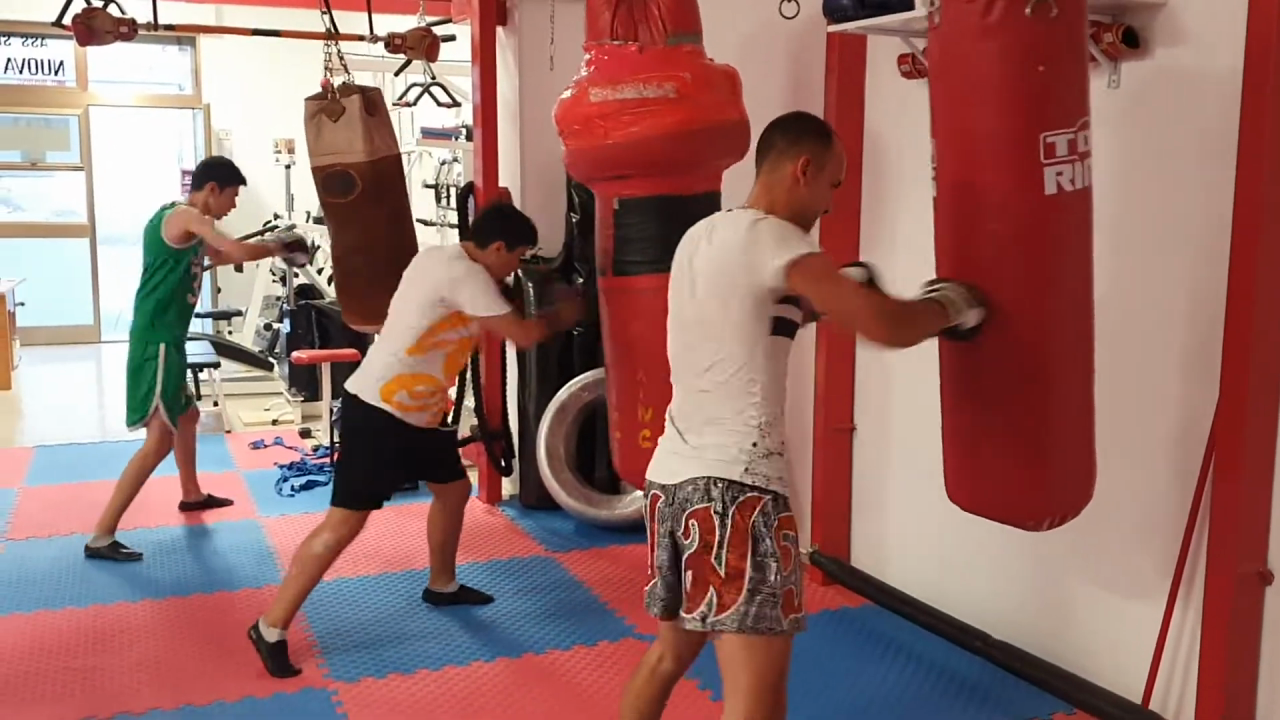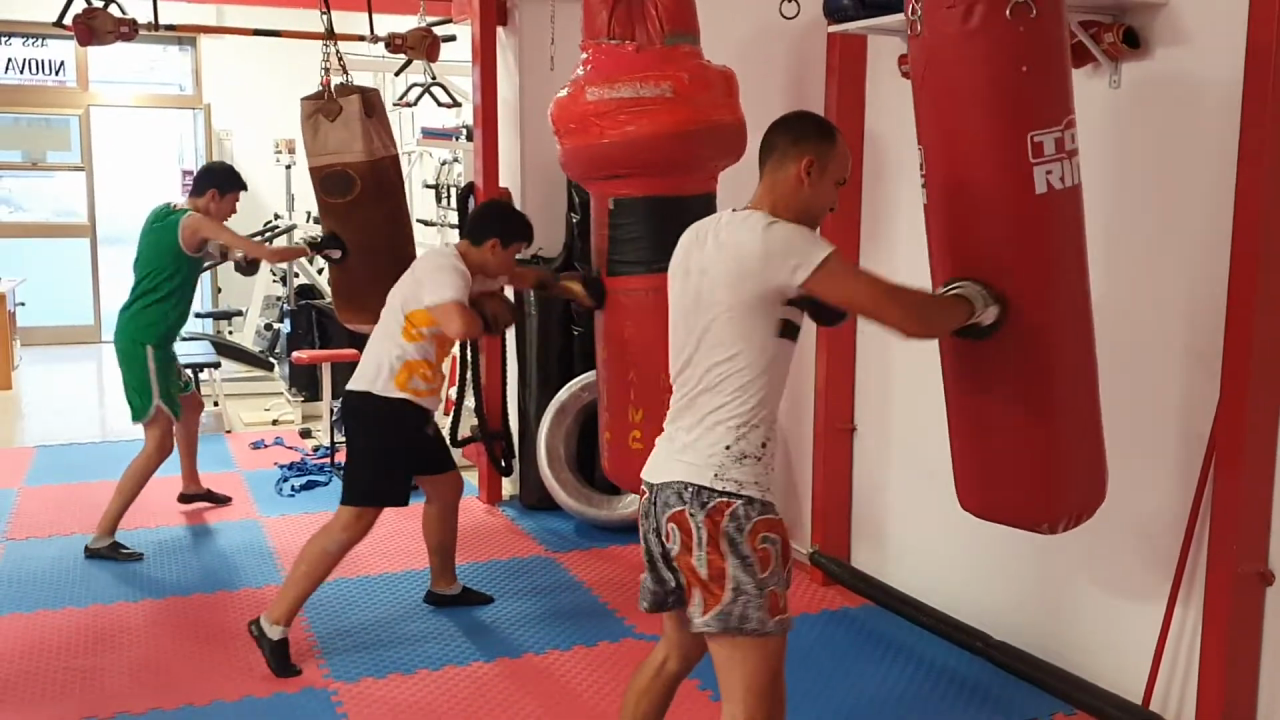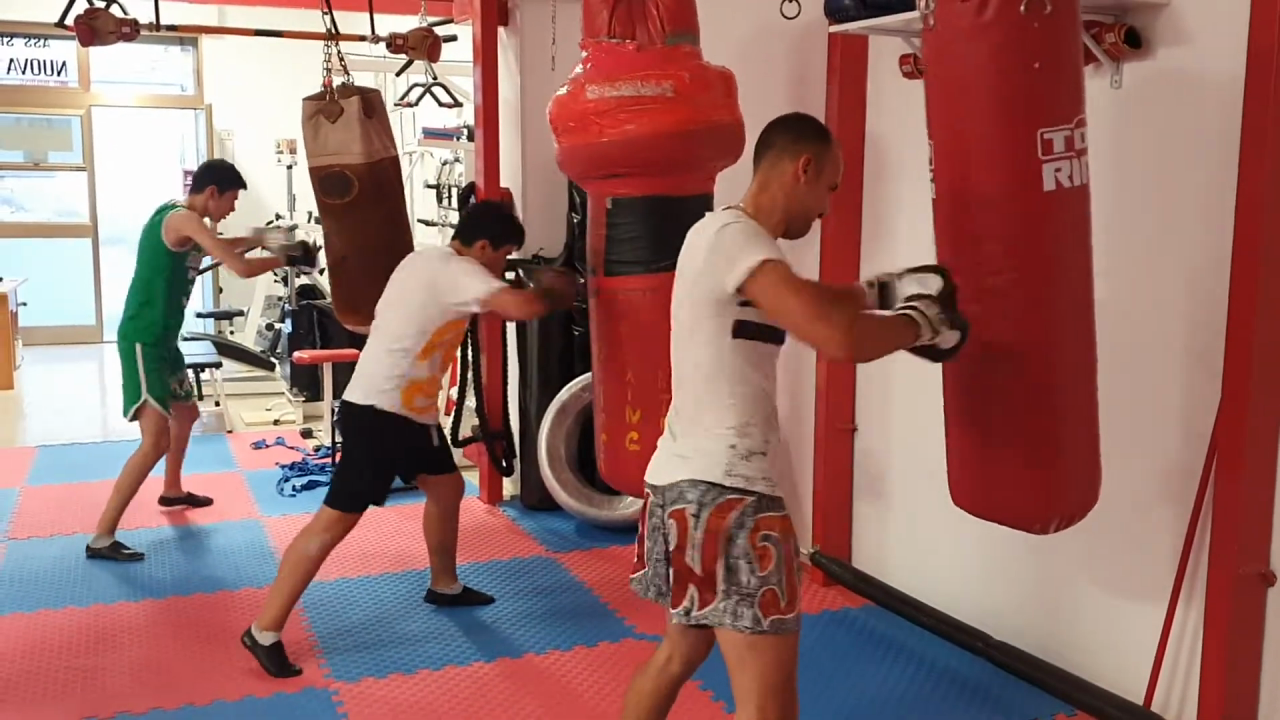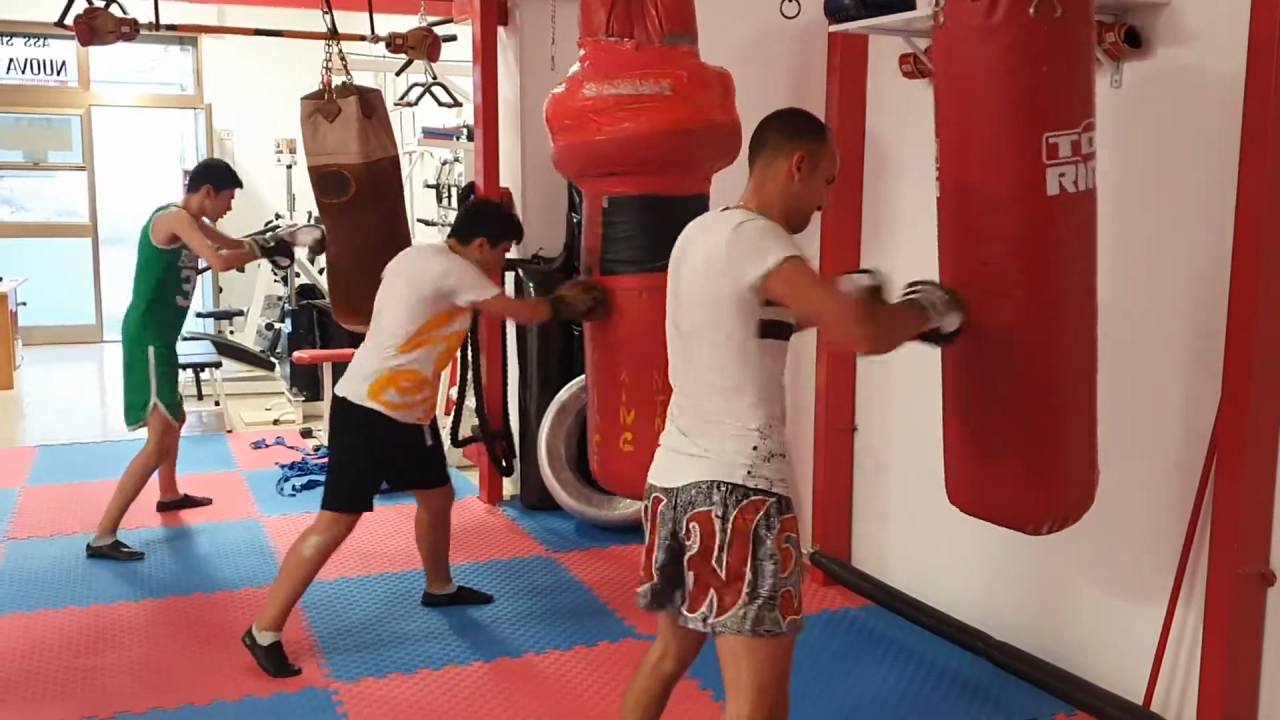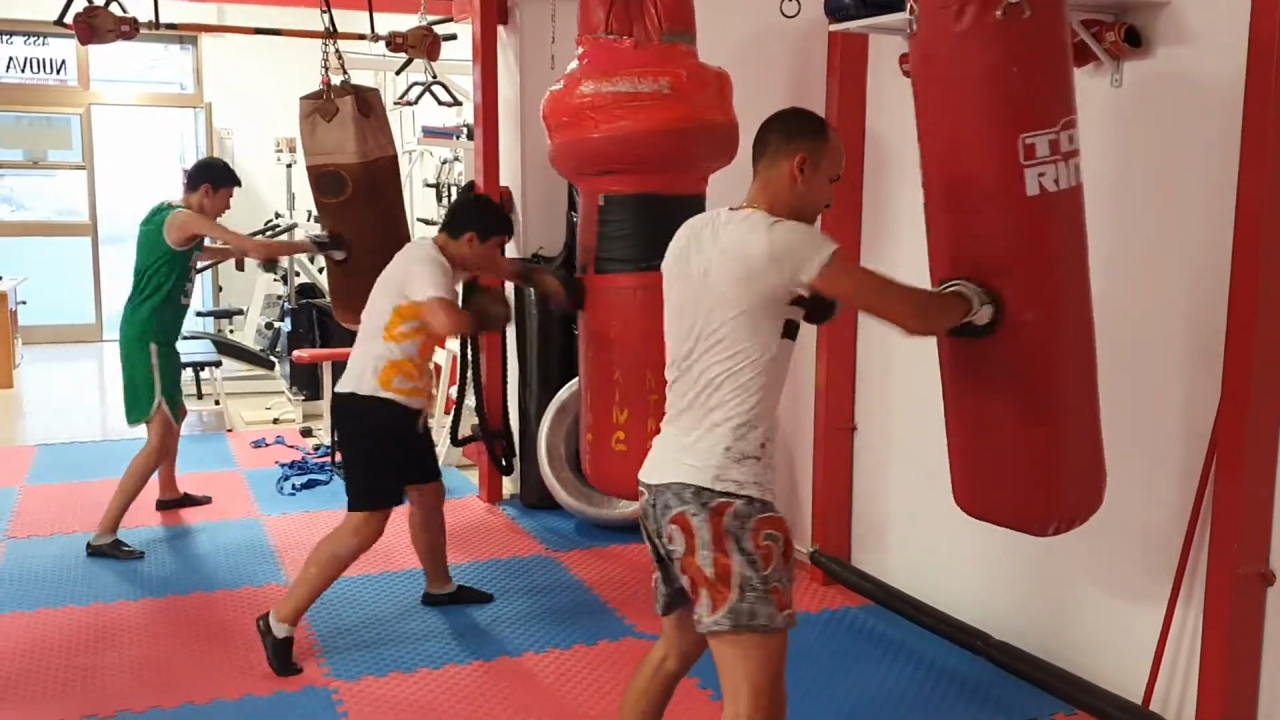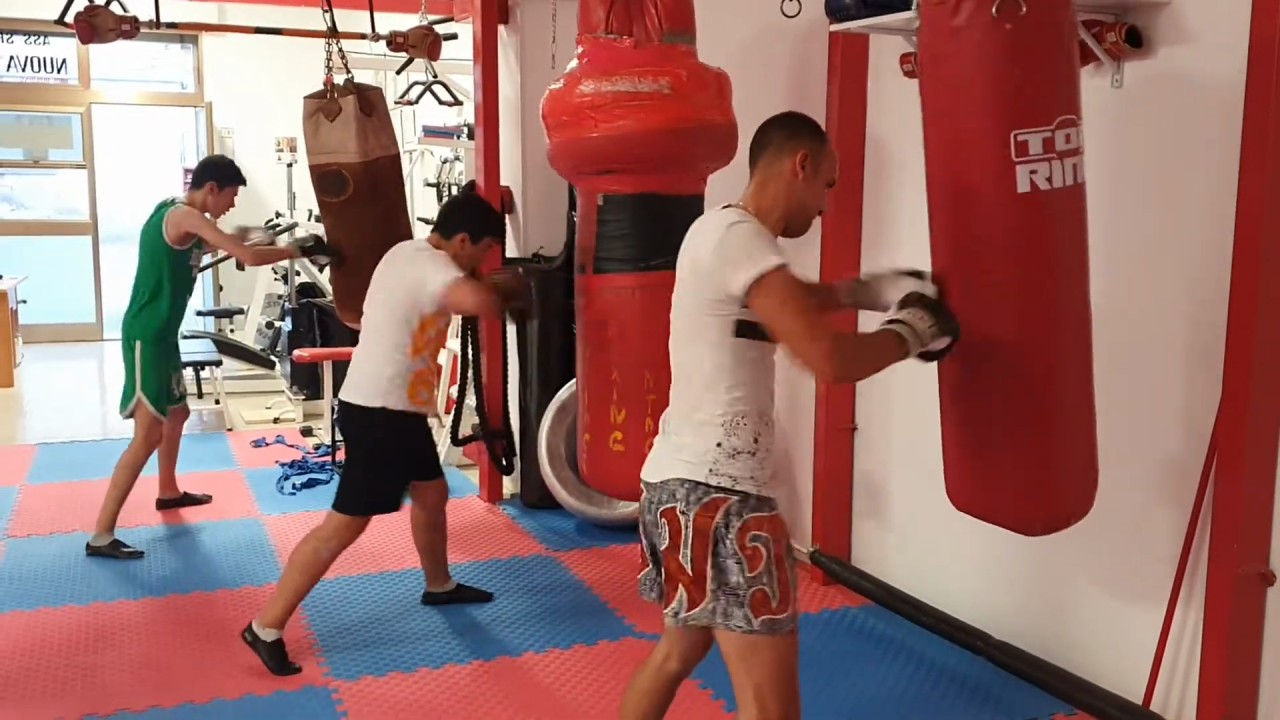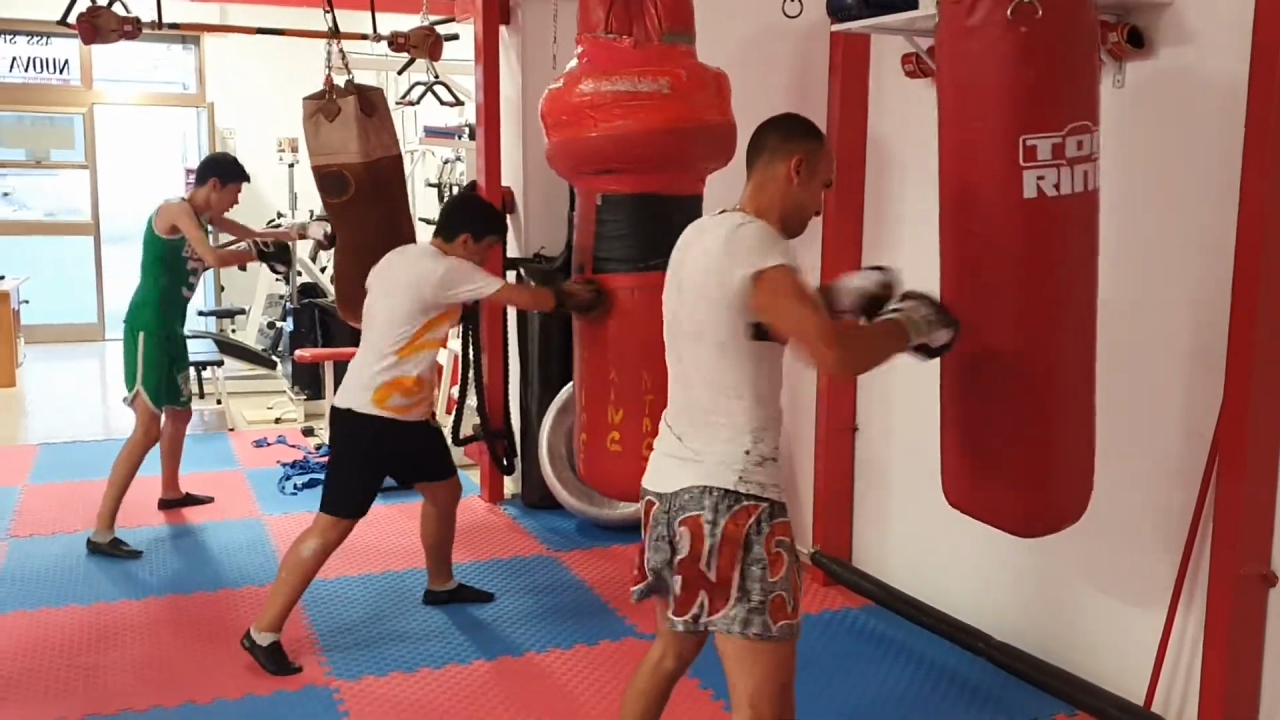
dt=0.1s
person 1, frame 1
left shoulder: (700, 237)
right shoulder: (764, 238)
right elbow: (883, 324)
left wrist: (828, 291)
right wrist: (954, 304)
left hip: (674, 478)
right hip: (732, 489)
left knee: (672, 648)
person 1, frame 2
left shoulder: (699, 237)
right shoulder: (776, 242)
right elbow: (906, 316)
left wrist: (823, 293)
right wrist: (972, 301)
left hip: (673, 477)
right hip: (722, 492)
left knee: (677, 650)
person 1, frame 3
left shoulder: (710, 232)
right shoulder: (737, 239)
left elbow: (802, 307)
right elbow: (840, 339)
left wrist: (895, 287)
right wrist: (924, 319)
left hip: (674, 477)
right hip: (724, 490)
left knee: (680, 650)
person 1, frame 4
left shoulder: (701, 232)
right shoulder: (750, 237)
right elbow: (861, 332)
left wrist: (842, 294)
right wrist: (932, 307)
left hip: (676, 478)
right hip: (735, 490)
left knee: (672, 649)
person 1, frame 5
left shoulder: (692, 236)
right shoulder: (778, 239)
right elbow: (905, 312)
left wrist: (812, 292)
right wrist: (972, 302)
left hip: (672, 475)
right hip: (723, 491)
left knee: (675, 648)
person 1, frame 6
left shoulder: (714, 230)
right shoulder: (744, 241)
left elbow: (801, 298)
right elbow: (830, 360)
left wrist: (874, 288)
right wrist: (913, 329)
left hip: (673, 476)
right hip: (718, 488)
left knee: (679, 649)
person 1, frame 7
left shoulder: (695, 238)
right shoulder: (752, 242)
right elbow: (834, 352)
right wrist: (911, 321)
left hip: (668, 483)
right hip: (729, 497)
left knee: (673, 647)
person 2, frame 1
left shoulder: (440, 258)
right shoulder: (466, 275)
right elbow: (521, 335)
right wrist: (559, 318)
left hip: (420, 412)
right hip: (378, 411)
left knee: (454, 491)
right knee: (346, 521)
left ankle: (442, 584)
right ankle: (271, 628)
person 2, frame 2
left shoulder: (458, 266)
right shoulder: (446, 268)
left elbow: (517, 279)
right elbow: (456, 326)
left wrist: (559, 283)
right wrist: (491, 317)
left hip: (409, 404)
right hip: (381, 404)
left knee: (446, 489)
right knee: (354, 519)
left ankle: (444, 586)
right ankle: (273, 625)
person 2, frame 3
left shoulder: (427, 260)
right shoulder: (458, 271)
right elbow: (522, 307)
right wrist: (553, 291)
left hip: (409, 409)
right hip: (376, 411)
left knee: (446, 489)
right knee: (335, 521)
left ankle: (444, 586)
right ankle: (264, 631)
person 2, frame 4
left shoulder: (419, 258)
right shoulder: (452, 270)
right elbow: (518, 311)
right wrist: (566, 302)
left hip: (409, 414)
right hip: (367, 412)
left knee: (438, 498)
right knee: (335, 524)
left ankle: (439, 586)
right ankle: (265, 632)
person 2, frame 5
left shoulder: (437, 253)
right shoulder: (429, 262)
left elbow: (493, 267)
right elbow: (446, 322)
left wrist: (543, 280)
right wrist: (492, 315)
left hip: (398, 402)
right hip: (371, 404)
left knee: (430, 497)
right knee: (366, 524)
left ankle: (440, 586)
right ankle: (279, 622)
person 2, frame 6
left shoulder: (410, 254)
right shoulder: (433, 266)
right elbow: (475, 301)
left wrist: (496, 286)
right wrist: (505, 294)
left hip: (395, 408)
right hip: (380, 412)
left knee: (432, 494)
right knee: (345, 525)
left ankle: (439, 584)
right ankle: (266, 628)
person 2, frame 7
left shoulder: (396, 259)
right shoulder: (445, 270)
right elbow: (527, 299)
right wrist: (576, 296)
left hip: (409, 410)
right hip: (368, 417)
left knee: (445, 490)
right knee: (333, 527)
left ankle: (441, 584)
right ankle: (265, 632)
person 3, frame 1
left shoulder: (176, 215)
right shoulder: (185, 217)
left elbow: (208, 256)
right elbow: (240, 253)
right wrist: (283, 247)
left hip: (166, 338)
right hip: (157, 341)
left knee: (187, 417)
right knee: (159, 442)
left ankle: (192, 494)
right ankle: (101, 537)
person 3, frame 2
left shoulder: (166, 213)
right shoulder: (197, 224)
right elbow: (263, 254)
left wrist: (222, 250)
right wrist: (311, 248)
left hip: (151, 337)
right hip: (144, 340)
left knee: (191, 405)
right knee: (160, 441)
left ankle: (192, 486)
right ankle: (101, 538)
person 3, frame 3
left shoulder: (181, 215)
right shoulder: (183, 219)
left elbow: (221, 247)
right elbow: (239, 268)
left wrist: (254, 238)
right wrist: (287, 258)
left hip: (161, 335)
right hip: (144, 338)
left knee: (183, 411)
right knee: (155, 437)
left ankle: (173, 490)
right ankle: (102, 537)
person 3, frame 4
left shoulder: (187, 220)
right shoulder: (176, 218)
left elbow: (226, 244)
right elbow: (221, 261)
left wrist: (277, 239)
right wrist: (263, 249)
left hip: (159, 338)
right hip: (148, 340)
left knee: (173, 420)
right knee: (160, 441)
left ankle: (169, 493)
right ankle: (102, 537)
person 3, frame 5
left shoulder: (168, 213)
right shoulder: (187, 219)
left elbow: (194, 254)
right elbow: (254, 250)
left wrist: (229, 249)
right wrist: (310, 244)
left hip: (155, 335)
right hip: (148, 339)
left knee: (172, 418)
right knee: (160, 437)
left ankle: (169, 492)
right ankle: (104, 536)
person 3, frame 6
left shoulder: (179, 212)
right shoulder: (186, 216)
left elbow: (191, 253)
right elbow: (248, 256)
left wrist: (241, 236)
right wrist: (299, 249)
left hip: (162, 333)
right hip: (148, 336)
left knee: (177, 412)
right knee: (148, 435)
left ankle: (169, 491)
right ankle: (101, 536)
person 3, frame 7
left shoulder: (199, 213)
right shoulder: (176, 210)
left elbow: (252, 235)
right elbow: (212, 256)
left wrist: (288, 233)
right wrist: (258, 251)
left hip: (170, 329)
right hip: (148, 330)
left knee: (179, 413)
right knee: (149, 428)
left ankle: (171, 491)
right ankle: (102, 532)
